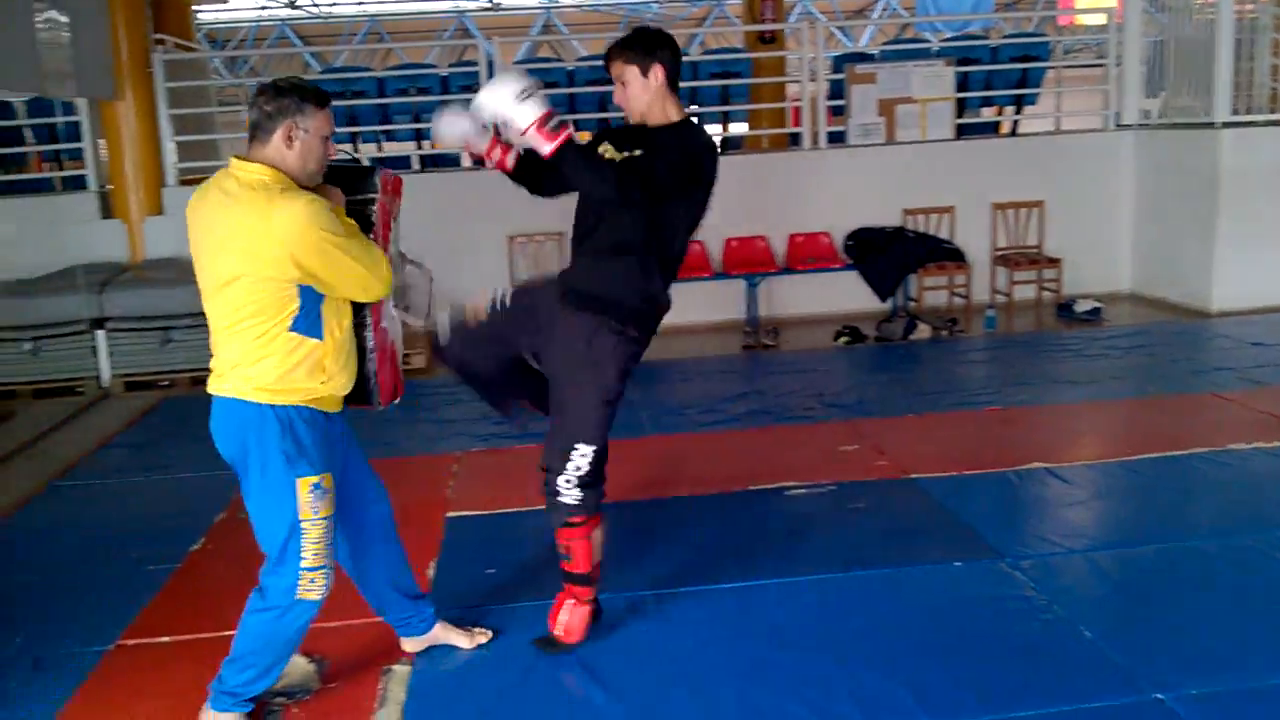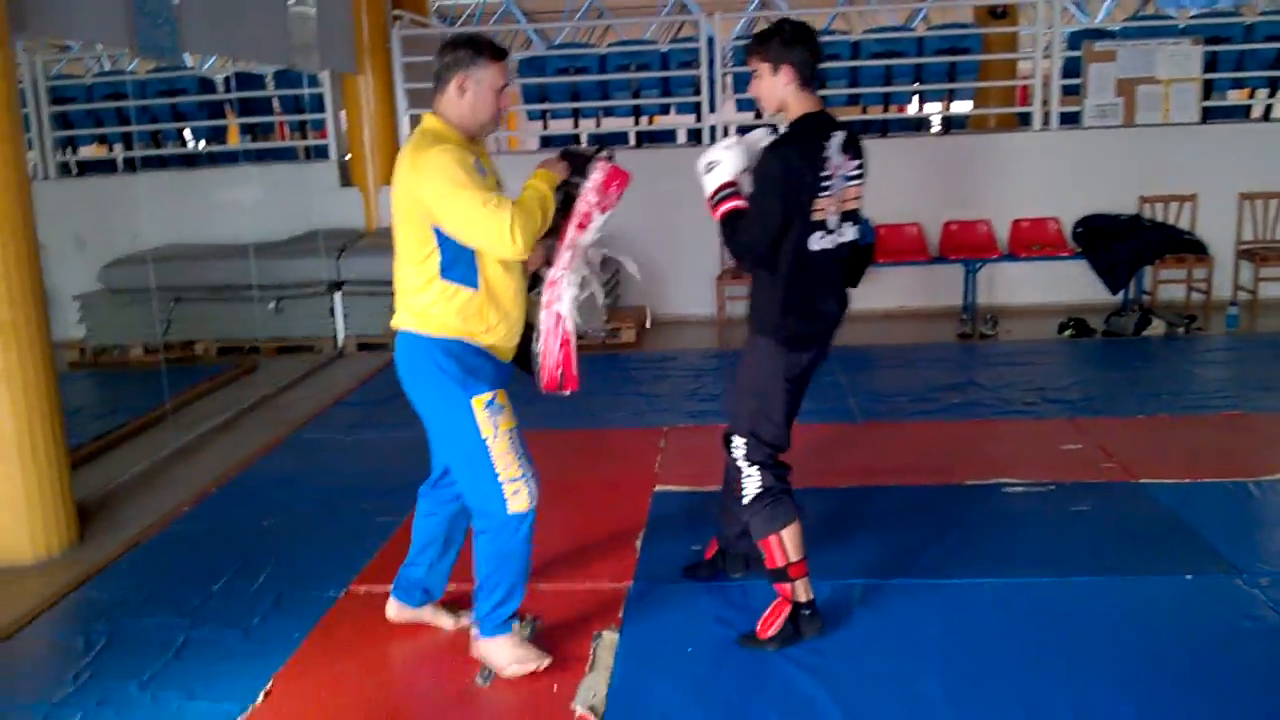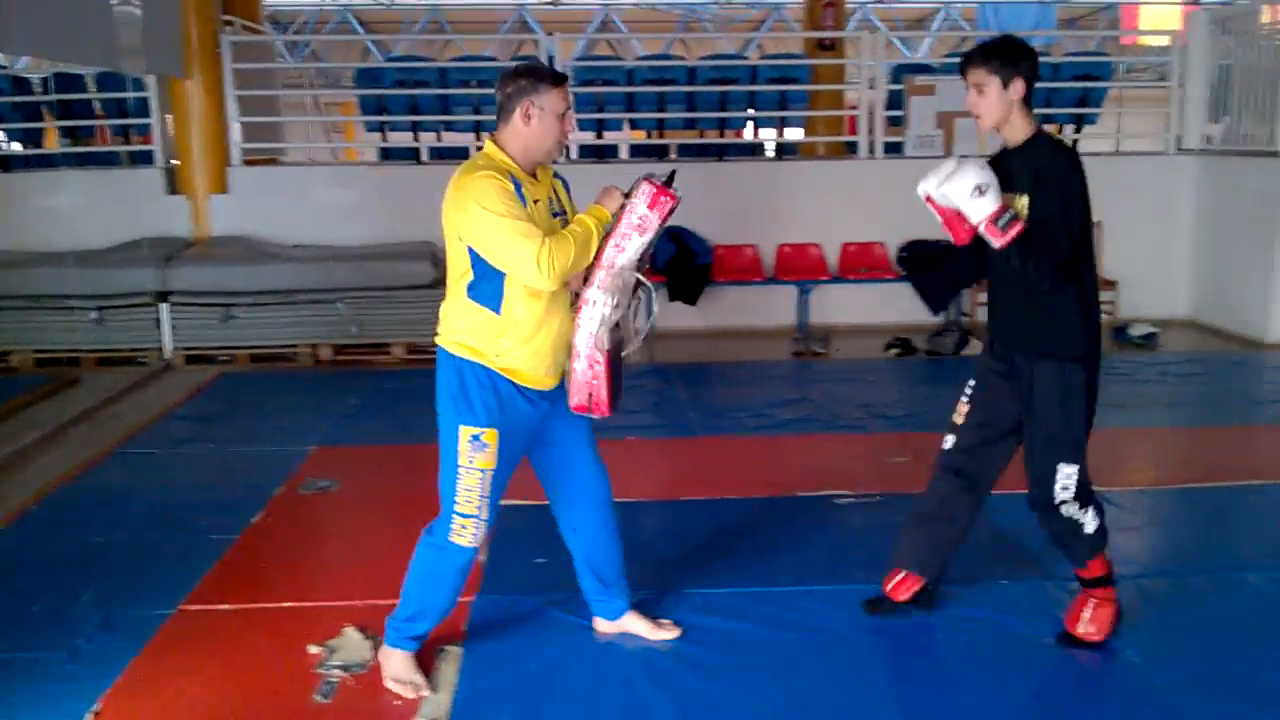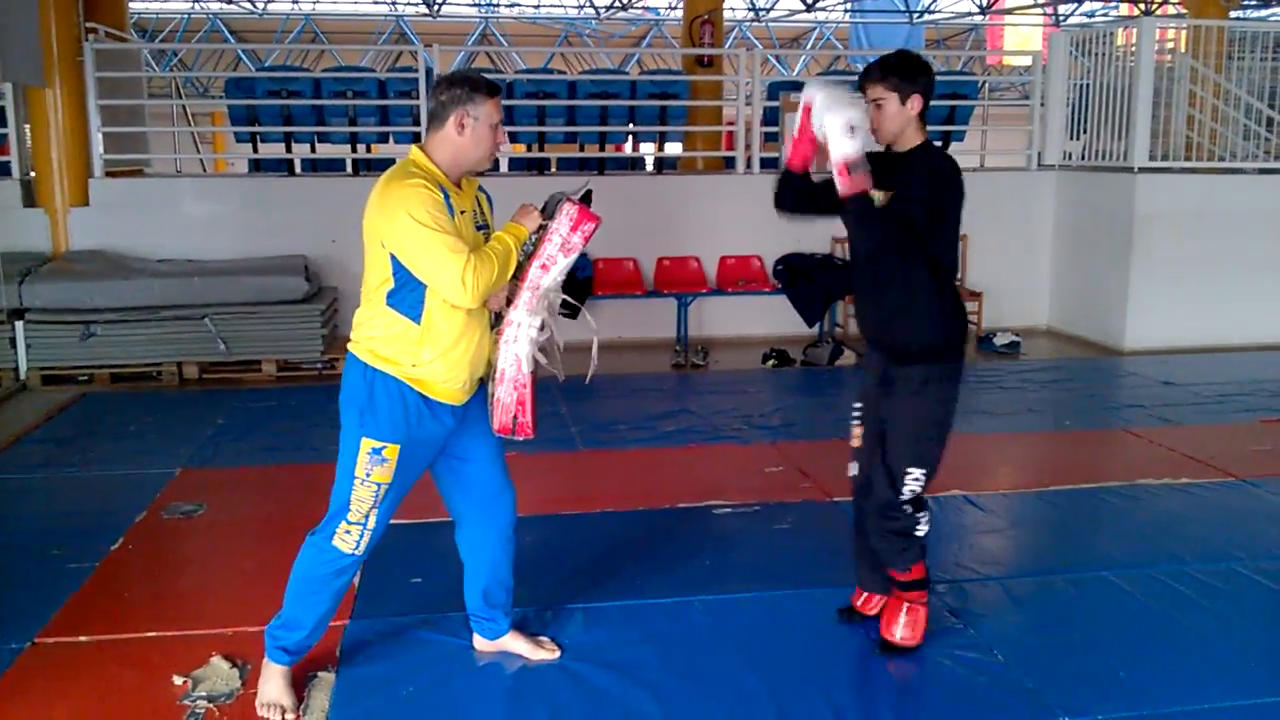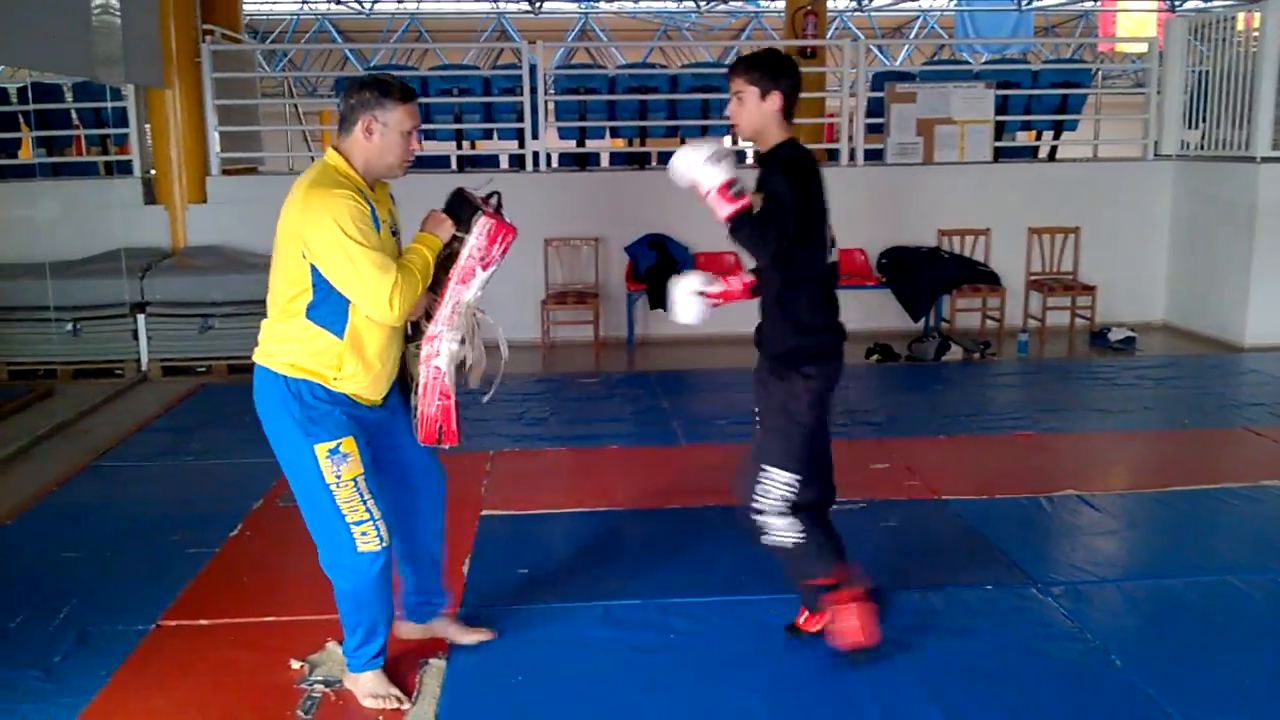
dt=1s
person 1, frame 1
left shoulder: (214, 196)
right shoulder: (295, 214)
right elbow: (374, 280)
right wrist: (336, 213)
left hip: (296, 407)
right hip: (275, 418)
left knee: (366, 516)
right knee: (299, 575)
left ankle: (416, 624)
person 1, frame 2
left shoulder: (458, 151)
right shoulder: (434, 160)
left elbow: (487, 238)
right elbow: (512, 233)
left wrist: (530, 247)
right wrist: (545, 181)
left hip: (463, 348)
right hip: (442, 352)
left knee: (456, 478)
right knee: (510, 493)
left ankle: (411, 596)
right ankle: (494, 628)
person 1, frame 3
left shoulder: (549, 182)
right shoulder: (477, 186)
left elbow: (565, 265)
right elbow: (543, 264)
left wrist: (595, 261)
right wrist: (598, 216)
left hip: (546, 378)
right hip: (481, 377)
left knee: (586, 495)
right knee: (463, 523)
left ankle: (612, 610)
right ankle: (400, 641)
person 1, frame 4
left shoulder: (469, 191)
right shoulder: (405, 193)
left elbow: (481, 281)
right elbow: (466, 283)
left wrist: (505, 286)
right wrist: (516, 232)
left hip: (458, 391)
right hip: (393, 390)
left knee: (491, 510)
right knee: (349, 533)
left ankle: (492, 629)
right ankle: (280, 657)
person 1, frame 5
left shoulder: (373, 192)
right shoulder: (325, 199)
right elbow: (389, 299)
left wrist: (420, 293)
right wrist: (429, 241)
left hip: (366, 389)
right hip: (306, 393)
left knee: (420, 488)
right knee: (362, 536)
left ankle: (423, 612)
right ankle: (362, 664)
person 2, frame 1
left shoulder: (690, 151)
right shoulder: (624, 141)
left elbow: (607, 184)
right elbow: (549, 178)
left wrist: (538, 124)
right wrist: (491, 145)
left hip: (612, 323)
right hip: (566, 297)
left knee: (570, 470)
right knee: (463, 344)
left ankle: (580, 598)
person 2, frame 2
left shoulder: (784, 155)
right shoulder: (845, 144)
left elbow: (751, 251)
left wrist: (724, 189)
left hip: (782, 328)
right hip: (818, 319)
left knee: (755, 457)
right knee: (752, 439)
left ankle: (798, 602)
right ankle: (734, 544)
person 2, frame 3
left shoulder: (1057, 166)
right shoulder: (988, 169)
left elbow: (1052, 272)
right elbow: (971, 270)
left wrist: (995, 222)
right wrist: (957, 226)
left hip: (1060, 354)
right hip: (1005, 352)
left knee: (1057, 487)
right knee: (959, 462)
left ankle: (1099, 591)
right ankle: (915, 576)
person 2, frame 4
left shoulder: (935, 173)
right shoulder: (872, 167)
left elbow: (875, 240)
right elbow: (792, 201)
left wrist: (851, 179)
right wrist: (804, 146)
left hip: (928, 358)
right hip: (881, 352)
left knee: (900, 485)
right knee: (869, 478)
left ankle: (910, 593)
right ankle: (876, 587)
person 2, frame 5
left shoulder: (792, 169)
right shoulder: (782, 166)
left elbow: (790, 257)
left wrist: (728, 201)
right wrist: (733, 287)
left hip: (803, 359)
right hip: (791, 356)
left knee: (772, 497)
right knee: (806, 486)
left ankle: (842, 594)
right ankle: (828, 600)
